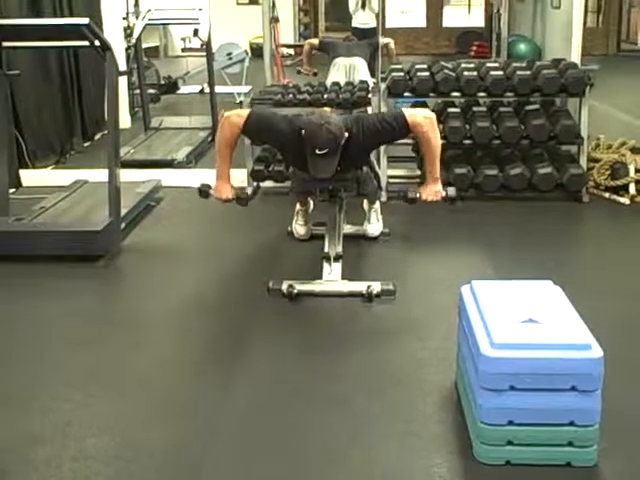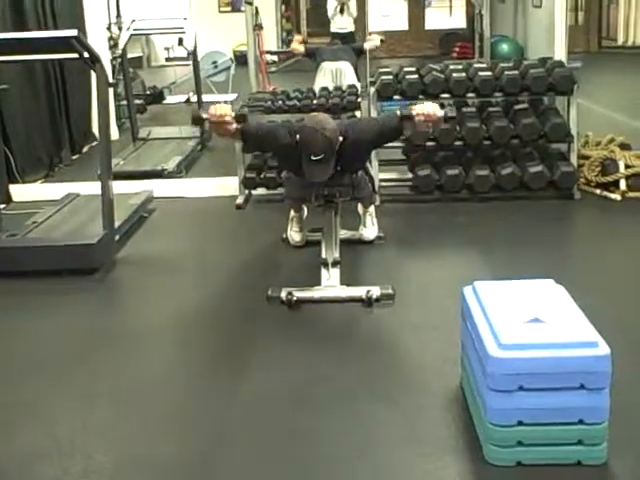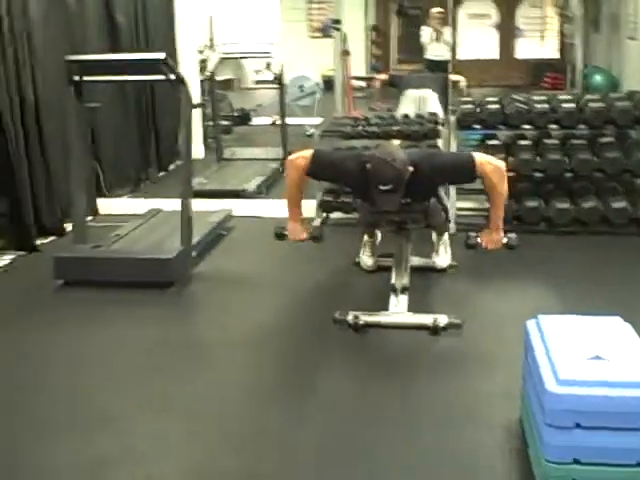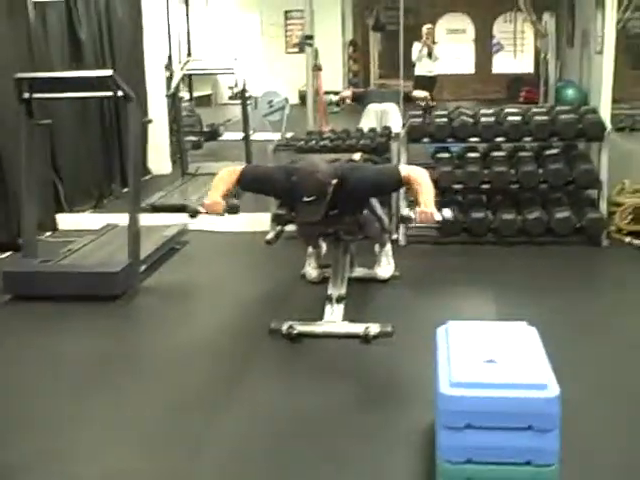
dt=1s
person 1, frame 1
left shoulder: (362, 131)
right shoulder: (288, 131)
left elbow: (425, 120)
right elbow: (230, 120)
left wrist: (432, 181)
right wrist: (223, 180)
left hip: (355, 169)
left knee: (369, 189)
right knee: (299, 190)
left ankle: (373, 206)
right ankle: (303, 207)
person 1, frame 2
left shoulder: (359, 134)
right shoulder: (282, 137)
left elbow: (412, 115)
right elbow: (232, 127)
left wrist: (426, 110)
right wrist: (219, 121)
left hip: (350, 173)
left knee: (364, 195)
right knee: (294, 197)
left ankle: (367, 210)
right ankle: (297, 213)
person 1, frame 3
left shoulder: (430, 165)
right shoulder: (354, 166)
left elbow: (493, 166)
right elbow: (296, 161)
left wrist: (495, 228)
right wrist: (295, 220)
left hip: (422, 199)
left ankle: (441, 237)
right ankle: (370, 238)
person 1, frame 4
left shoulder: (356, 179)
right shoulder: (283, 179)
left elbow: (414, 172)
right elbow: (232, 172)
left wrist: (428, 201)
right wrist: (215, 195)
left hip: (354, 212)
left ankle: (384, 247)
right ankle: (315, 250)
